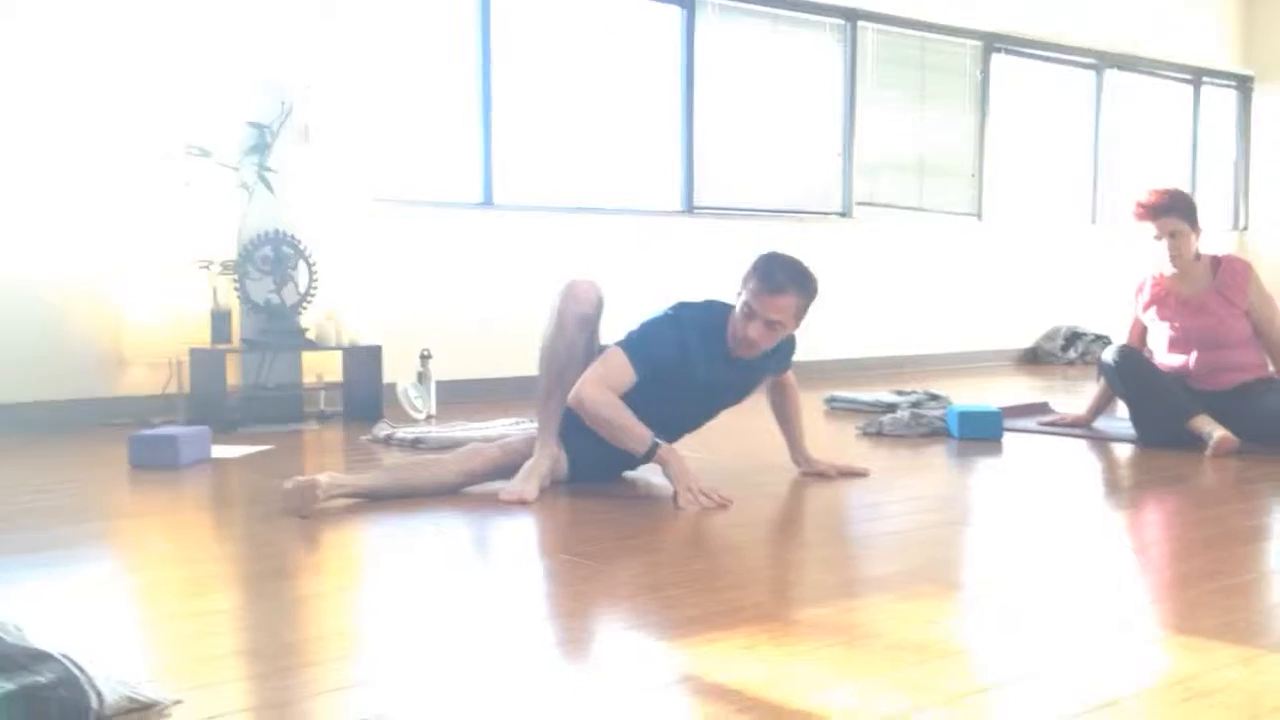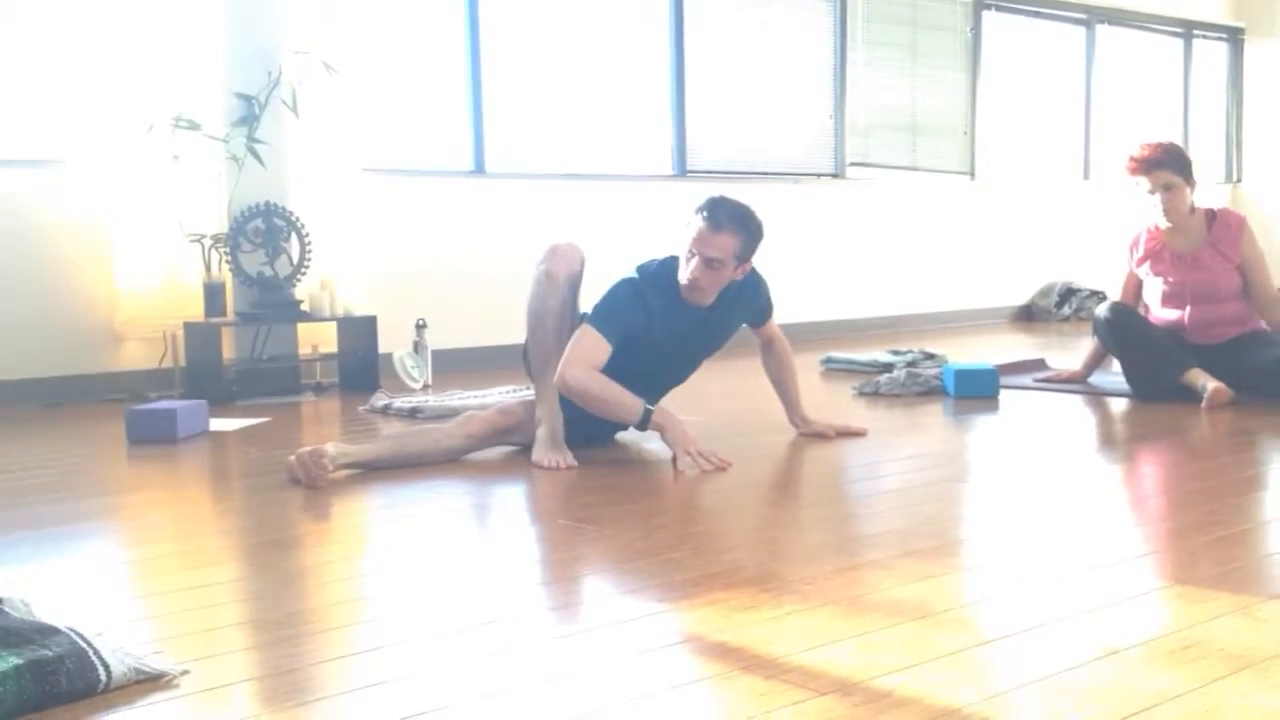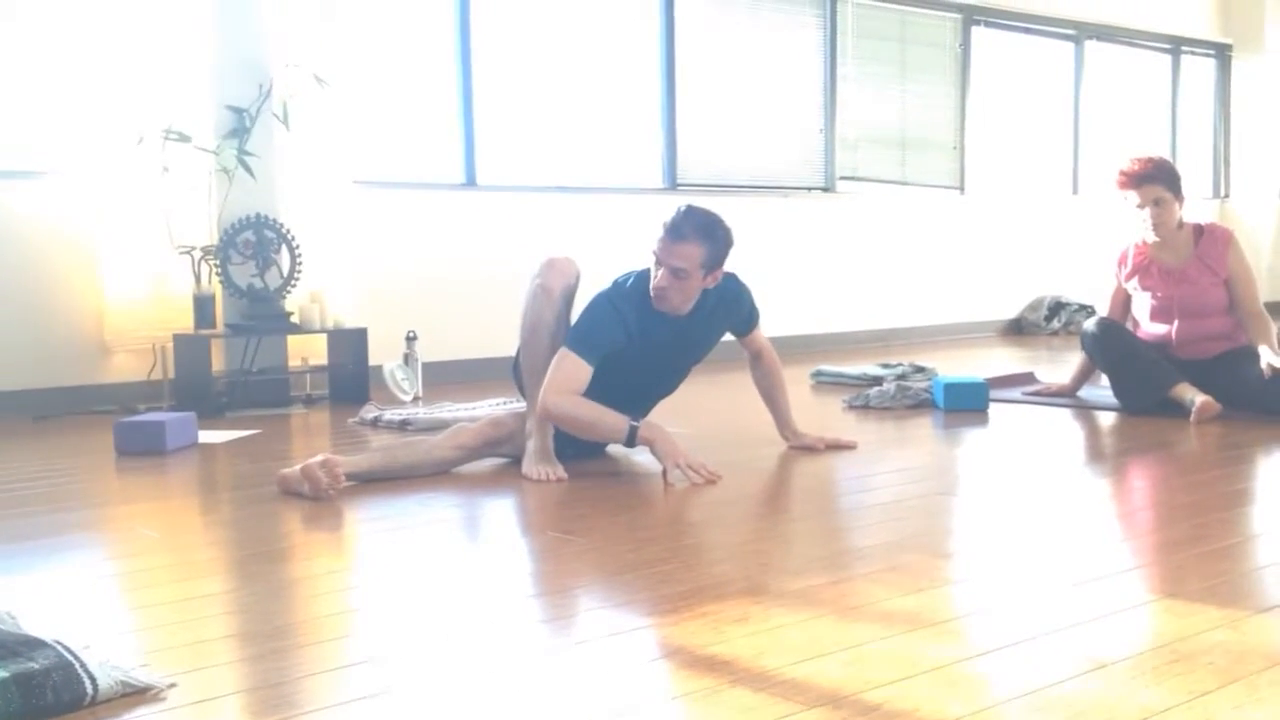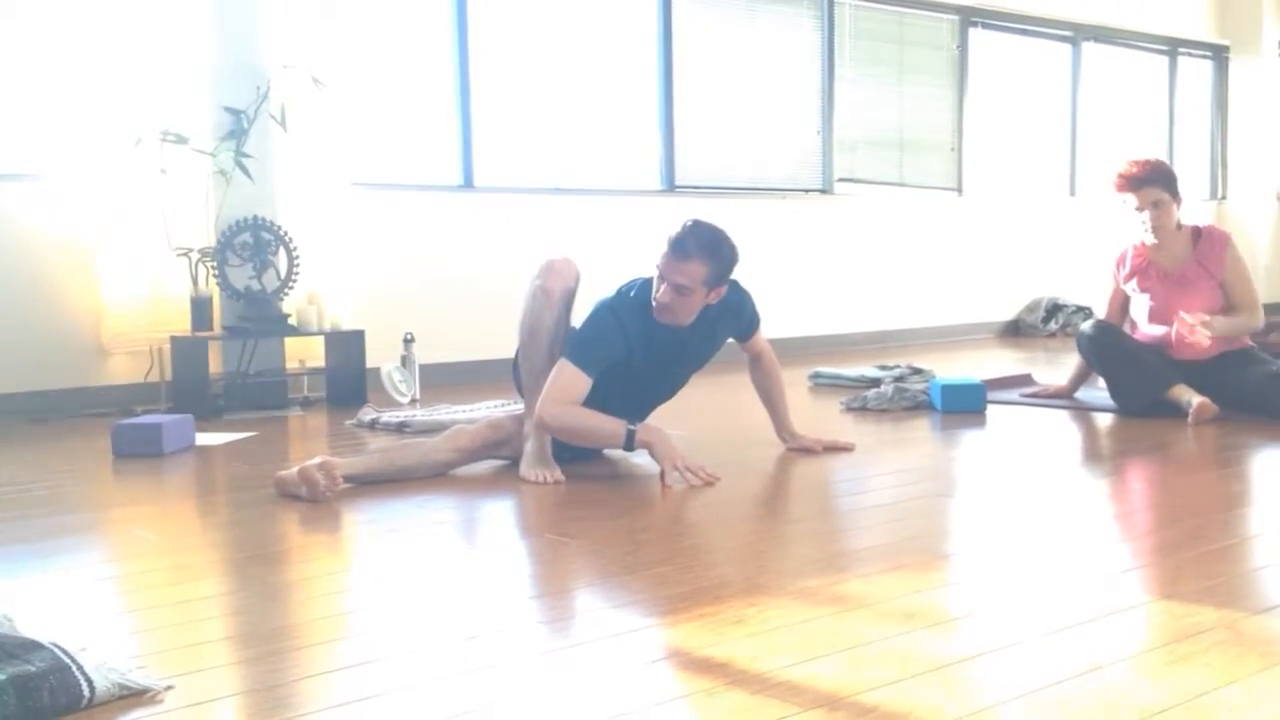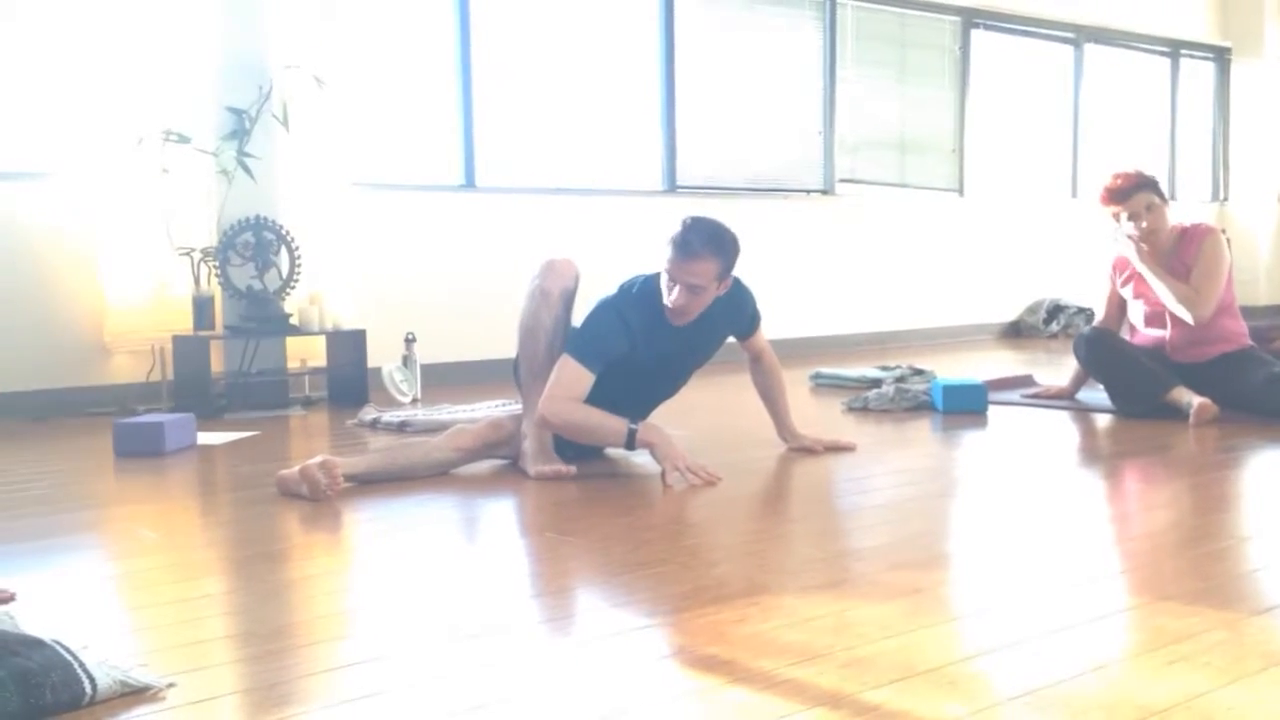
dt=1s
person 1, frame 1
left shoulder: (776, 345)
right shoulder: (682, 327)
left elbow: (783, 385)
right elbow: (587, 394)
left wrist: (803, 457)
right wrist: (669, 457)
left hip: (619, 455)
right hip: (585, 422)
left knee: (491, 461)
person 1, frame 2
left shoulder: (748, 290)
right shoulder: (640, 290)
left elbow: (773, 342)
right elbow: (573, 375)
left wrist: (800, 417)
right wrist: (663, 420)
left hip: (610, 414)
right hip: (567, 381)
left knee: (492, 426)
left ankle: (343, 454)
right ankle: (549, 422)
person 1, frame 3
left shoulder: (729, 296)
right shoulder: (615, 305)
left elbow: (761, 353)
right elbow: (556, 401)
left wrist: (790, 431)
right wrist: (651, 434)
left hip: (604, 423)
right hip: (559, 399)
left knee: (485, 437)
person 1, frame 4
left shoulder: (732, 304)
right shoulder: (618, 314)
left elbow: (760, 354)
right elbow: (553, 411)
left wrist: (787, 432)
right wrist: (649, 437)
left hip: (602, 421)
right hip: (556, 397)
left knee: (480, 440)
person 1, frame 5
left shoulder: (734, 301)
right shoulder: (621, 310)
left elbow: (762, 356)
right elbow: (555, 408)
left wrist: (789, 433)
right wrist: (650, 435)
left hip: (600, 423)
right hip: (559, 399)
left knee: (481, 440)
right ankle: (533, 441)
person 2, frame 1
left shoulder: (1237, 274)
right shoulder: (1148, 291)
right elbow: (1123, 367)
right wrist: (1089, 415)
left hip: (1243, 396)
right hip: (1178, 401)
right knee: (1114, 356)
right ankle: (1207, 430)
person 2, frame 2
left shoulder: (1231, 228)
right shoulder: (1142, 246)
right elbow: (1116, 322)
right wrist: (1084, 370)
left hip: (1237, 348)
right hip: (1169, 354)
right knee: (1107, 314)
right ankle: (1201, 382)
person 2, frame 3
left shoulder: (1219, 242)
right shoulder: (1130, 260)
left elbow: (1252, 312)
right elbow: (1105, 335)
right wrist: (1073, 384)
left hip: (1222, 363)
right hip: (1157, 368)
right knee: (1095, 329)
right ankle: (1190, 396)
person 2, frame 4
left shoulder: (1216, 244)
right shoulder: (1128, 260)
left elbow: (1253, 316)
right elbow: (1103, 336)
left wrist: (1218, 325)
right wrist: (1071, 386)
left hip: (1221, 363)
right hip: (1156, 369)
right knee: (1091, 333)
right ankle: (1186, 398)
person 2, frame 5
left shoulder: (1205, 239)
right shoulder: (1123, 263)
left elbow: (1197, 311)
right elbow: (1104, 329)
left wrist: (1143, 263)
right wrist: (1071, 386)
left hip: (1221, 363)
right hip: (1156, 368)
right knee: (1088, 341)
right ankle: (1185, 400)
